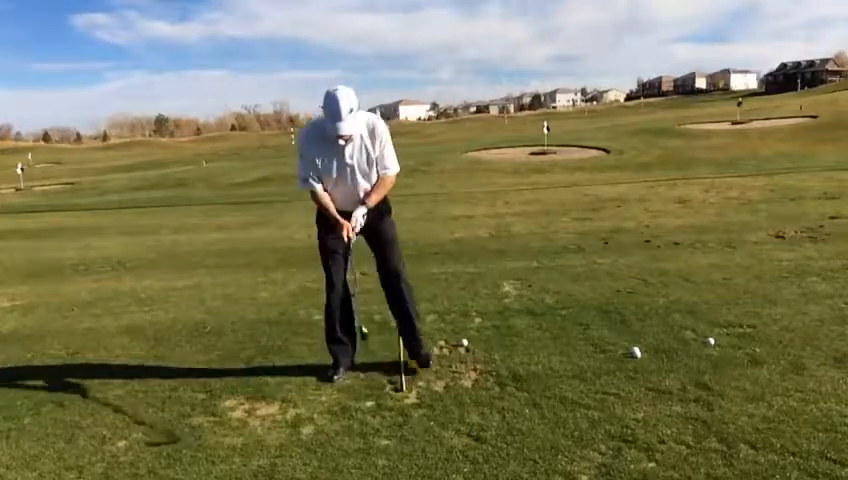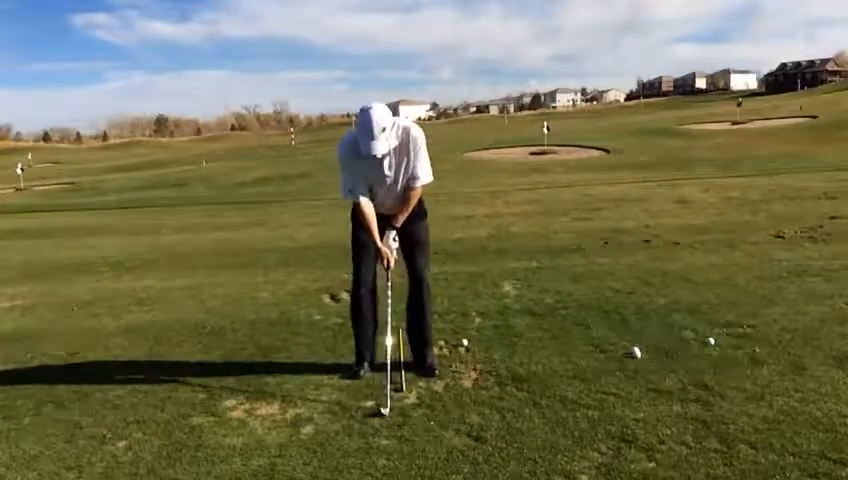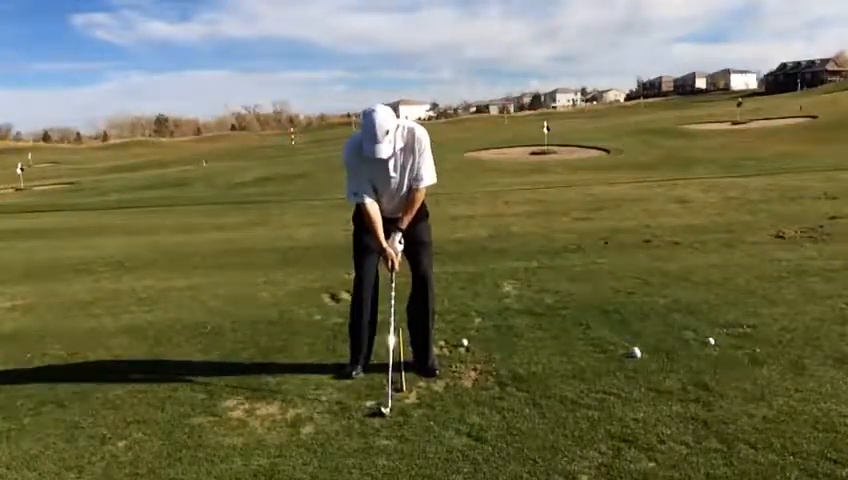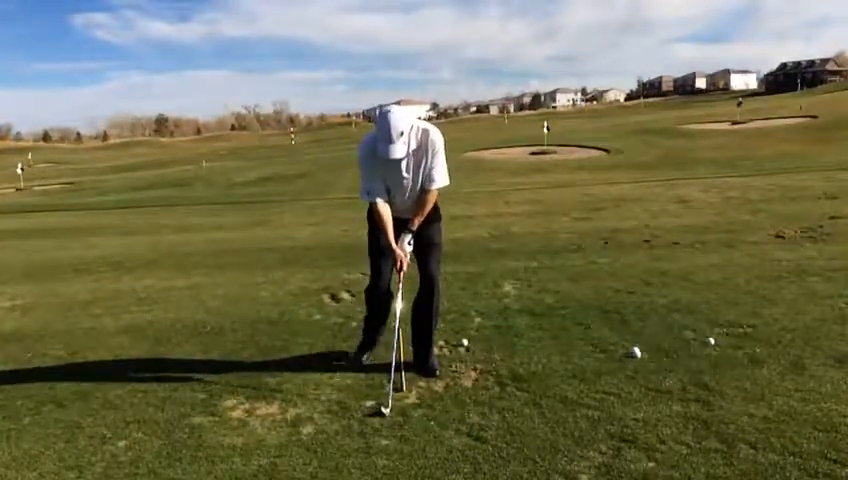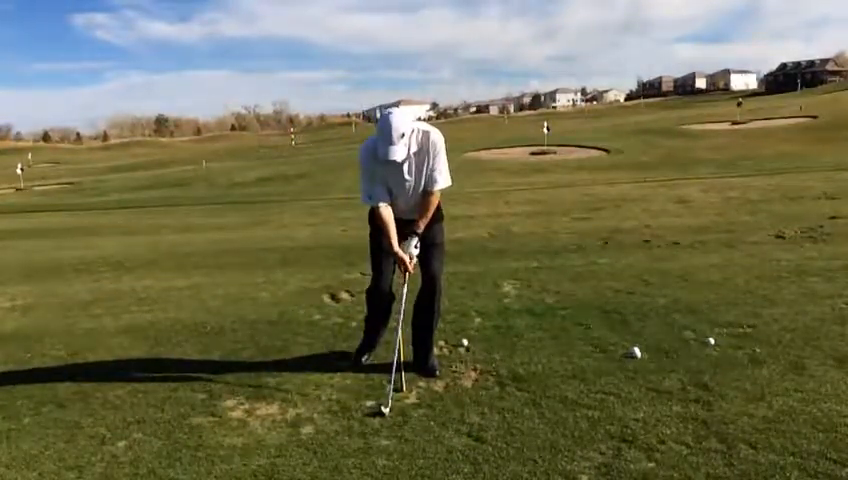
dt=1s
person 1, frame 1
left shoulder: (375, 126)
right shoulder: (309, 137)
left elbow: (389, 174)
right elbow: (314, 187)
left wrist: (364, 208)
right wrist: (338, 220)
left hip: (374, 208)
right hip: (333, 215)
left knee: (393, 273)
right knee: (335, 285)
left ankle: (415, 345)
right ankle: (341, 357)
person 1, frame 2
left shoulder: (412, 135)
right shoulder: (349, 147)
left elbow: (417, 185)
right elbow: (361, 199)
left wrist: (394, 229)
right wrist: (378, 244)
left hip: (409, 212)
right hip: (369, 214)
left knee: (420, 278)
right knee: (363, 282)
left ankle: (423, 355)
right ankle: (364, 357)
person 1, frame 3
left shoulder: (416, 136)
right shoulder: (354, 149)
left elbow: (420, 186)
right elbow: (366, 200)
left wrist: (400, 230)
right wrist: (383, 245)
left hip: (411, 214)
right hip: (371, 216)
left knee: (423, 279)
right knee: (365, 283)
left ankle: (424, 355)
right ankle: (358, 358)
person 1, frame 4
left shoulder: (431, 137)
right shoulder: (368, 149)
left elbow: (432, 189)
right elbow: (378, 200)
left wrist: (410, 231)
right wrist: (393, 246)
left hip: (424, 214)
right hip: (385, 216)
left knee: (431, 279)
right knee: (379, 282)
left ankle: (424, 353)
right ankle: (369, 340)
person 1, frame 5
left shoulder: (432, 139)
right shoulder: (369, 152)
left elbow: (434, 190)
right elbow: (380, 204)
left wrist: (416, 234)
right wrist: (396, 250)
left hip: (426, 216)
right hip: (387, 218)
left knee: (432, 280)
right knee: (381, 283)
left ankle: (424, 353)
right ankle: (369, 342)
